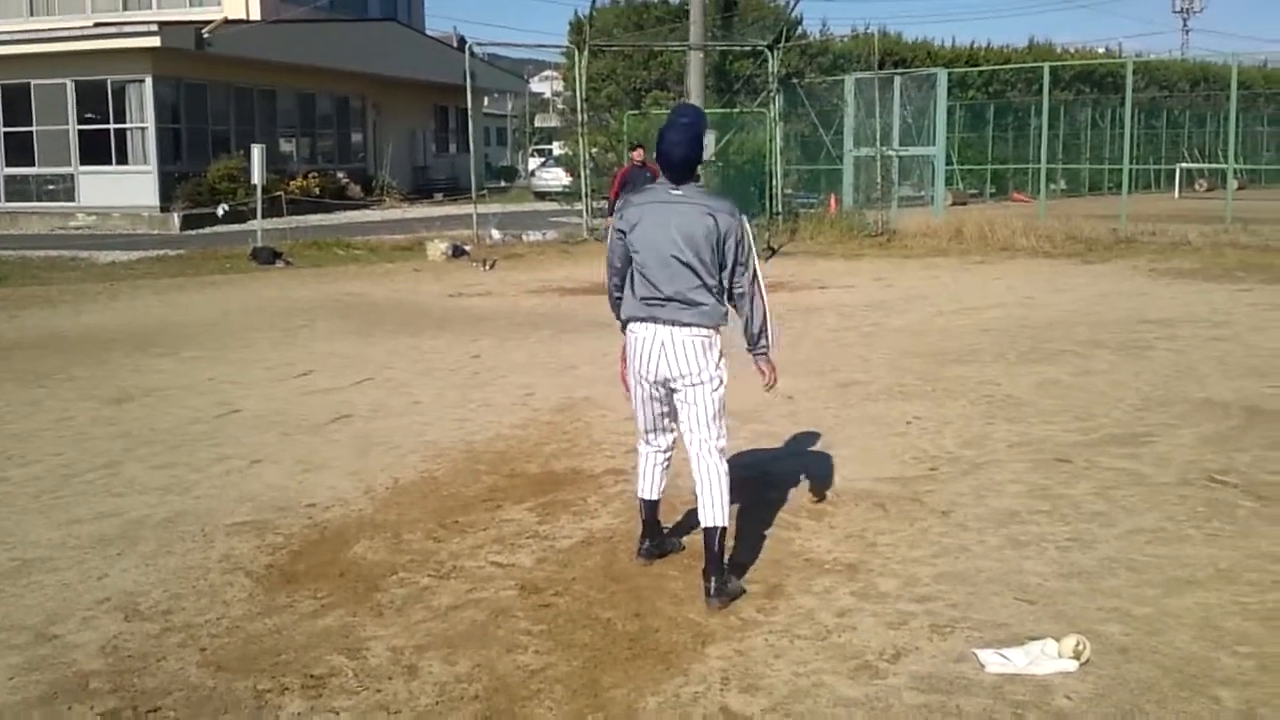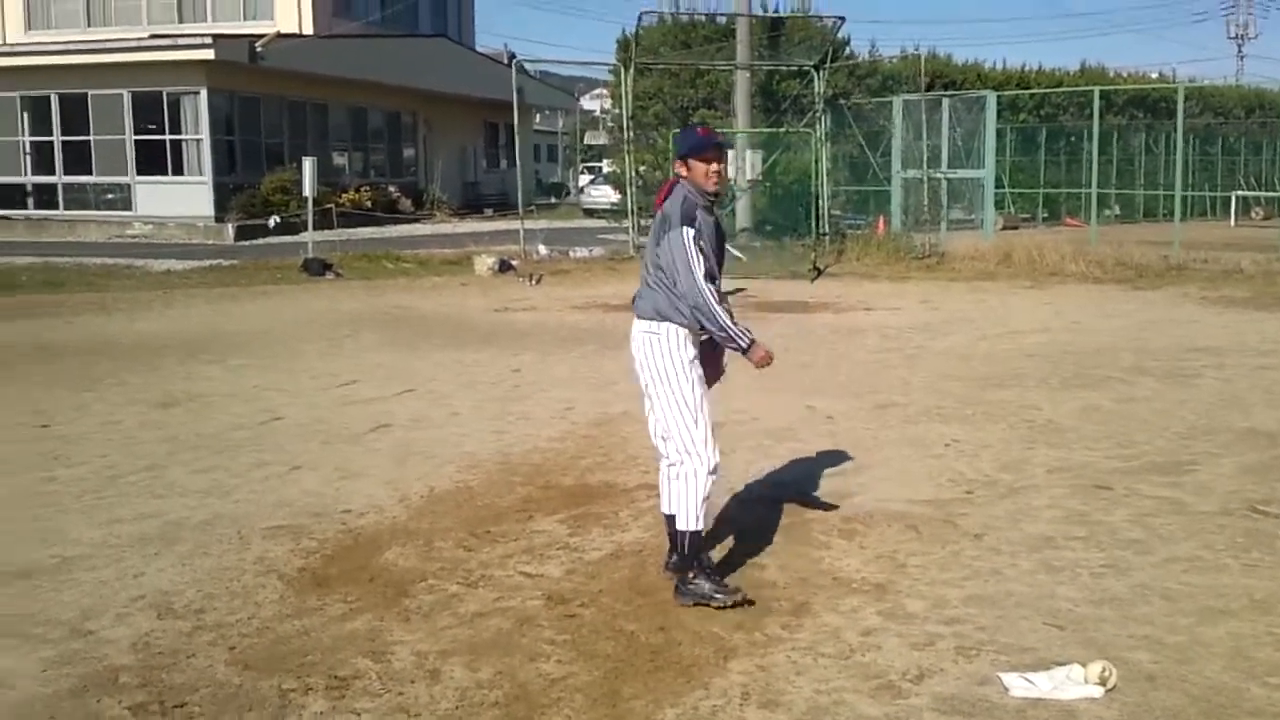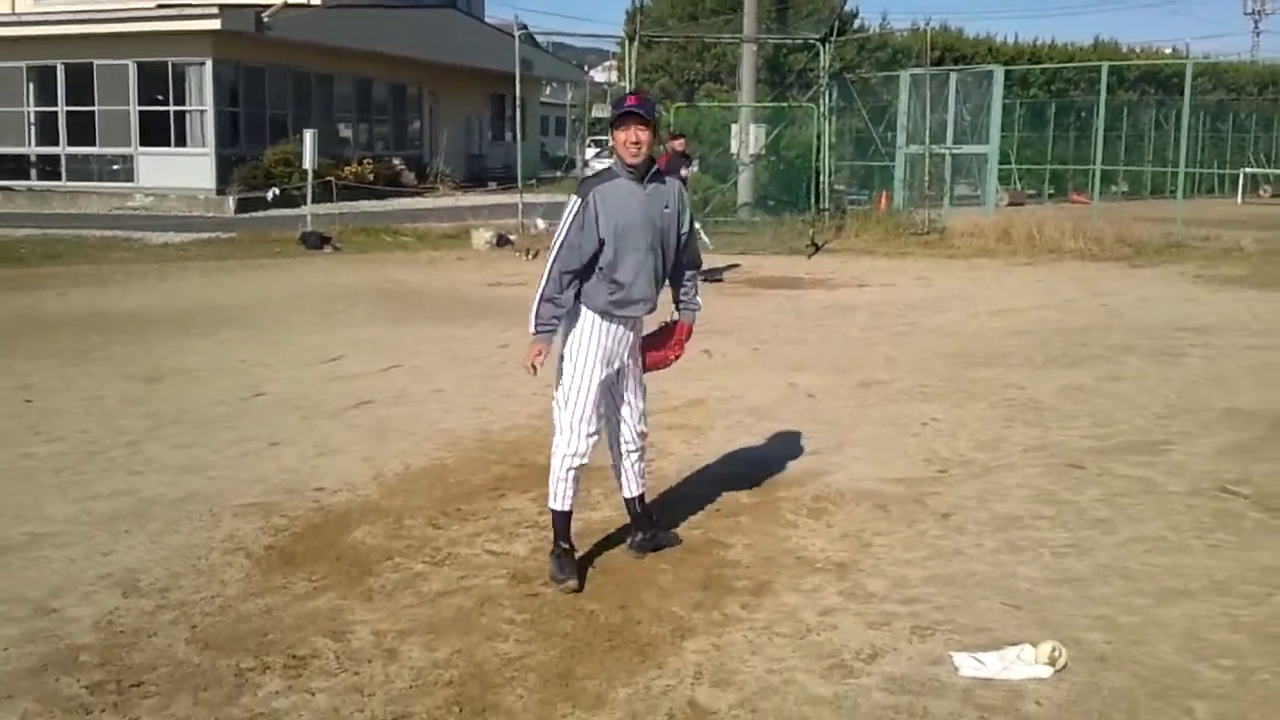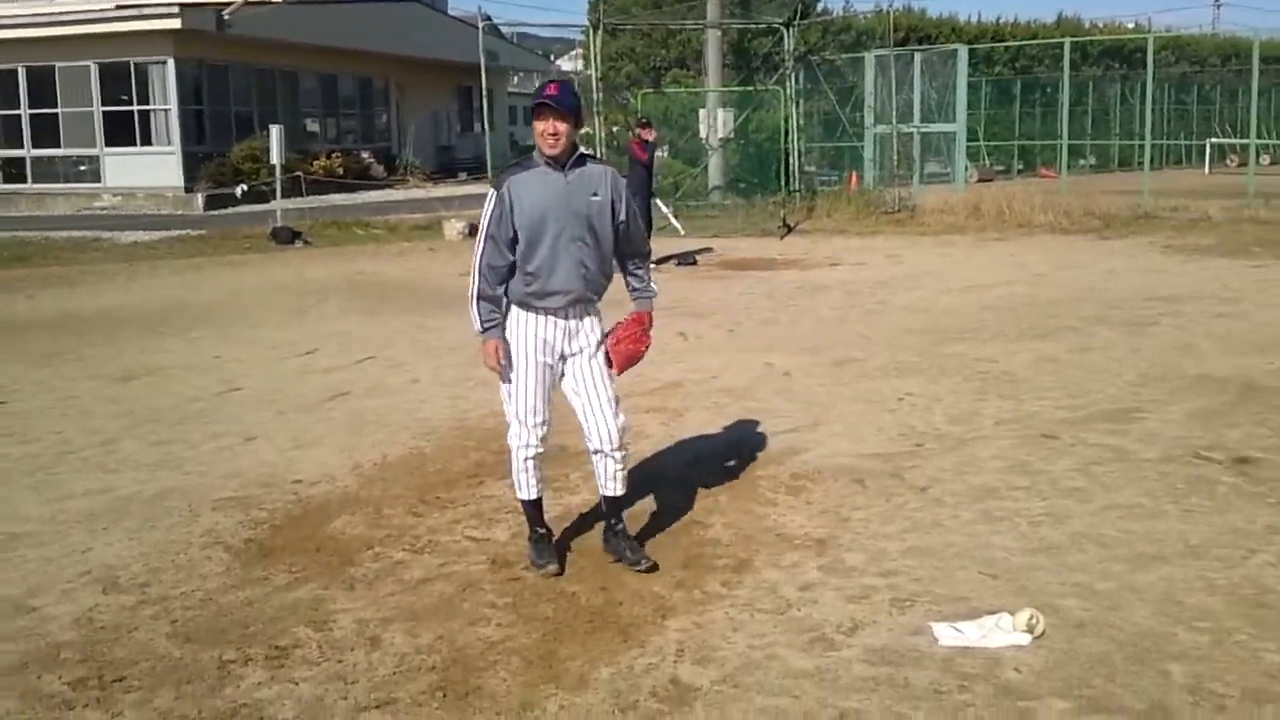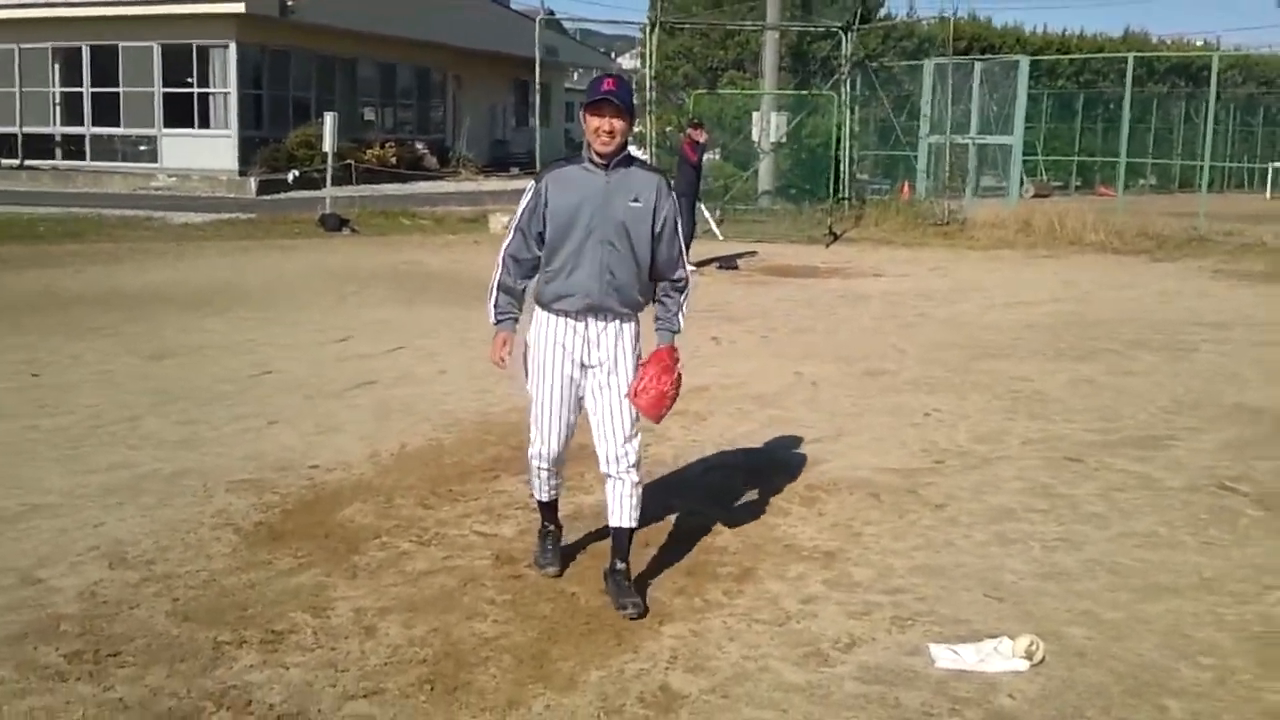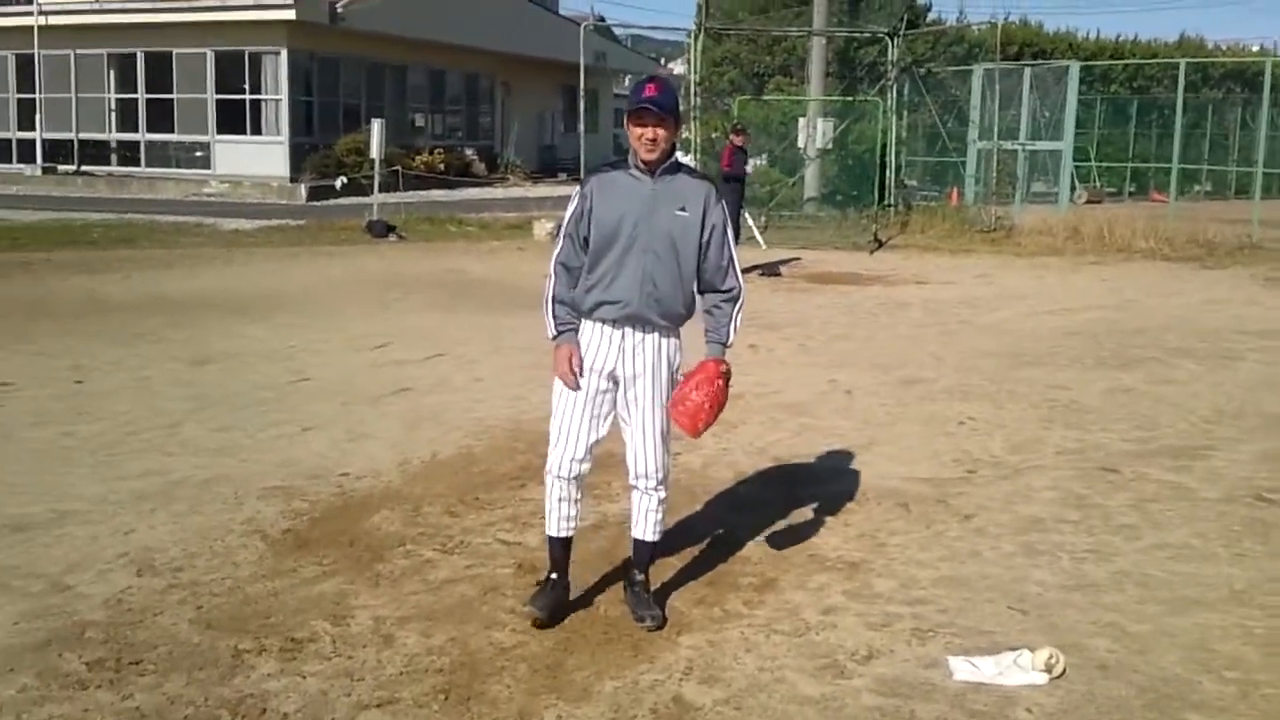
dt=0.4s
person 1, frame 1
left shoulder: (629, 210)
right shoulder: (723, 214)
left elbow: (614, 281)
right elbow: (745, 285)
right wrist: (761, 349)
left hip: (643, 338)
right hip: (696, 343)
left knee: (653, 441)
right knee: (708, 455)
left ankle: (651, 535)
right ankle: (715, 575)
person 1, frame 2
left shoulder: (704, 211)
right shoulder: (685, 216)
right elbow: (697, 292)
left wrist: (725, 339)
right wrist: (744, 341)
left hip: (678, 341)
right hip: (666, 340)
left knee: (679, 454)
right knee: (697, 456)
left ankle: (682, 549)
right ankle: (689, 571)
person 1, frame 3
left shoulder: (672, 192)
right shoulder: (594, 194)
left elbow: (684, 259)
right elbow: (562, 264)
left wrist: (687, 310)
right wrist: (542, 331)
left hip: (632, 328)
right hip: (591, 326)
left knee: (630, 435)
right knee: (574, 442)
left ankle: (643, 528)
right ankle: (562, 548)
person 1, frame 4
left shoulder: (605, 179)
right shoulder: (511, 185)
left elbow: (633, 246)
right elbow: (490, 262)
left wrist: (643, 301)
right wrist: (490, 329)
left hip: (584, 323)
right hip: (527, 325)
left knee: (608, 431)
right knee: (527, 437)
left ankle: (615, 530)
right ankle: (538, 532)
person 1, frame 5
left shoulder: (652, 186)
right shoulder: (553, 180)
left elbow: (671, 269)
right elbow: (518, 253)
left wrist: (667, 335)
right wrist: (504, 320)
left hip: (617, 333)
right hip: (554, 327)
left knee: (620, 456)
right knee: (546, 446)
left ankle: (618, 568)
right ankle: (550, 528)
person 1, frame 6
left shoulder: (700, 194)
right shoulder: (598, 187)
left elbow: (721, 277)
right elbow: (566, 265)
left wrist: (717, 348)
right wrist: (563, 333)
left hip: (656, 346)
right hip: (593, 339)
left knee: (650, 471)
right knee: (564, 462)
left ankle: (639, 581)
right ankle: (556, 580)
